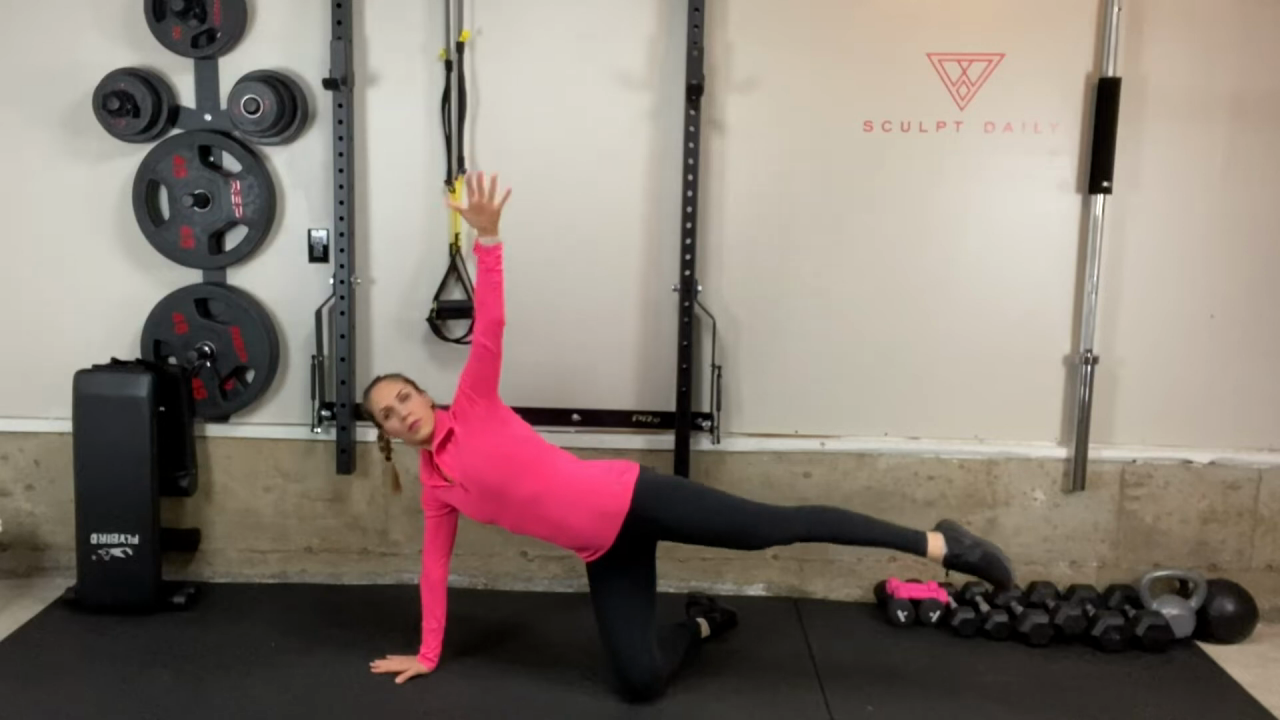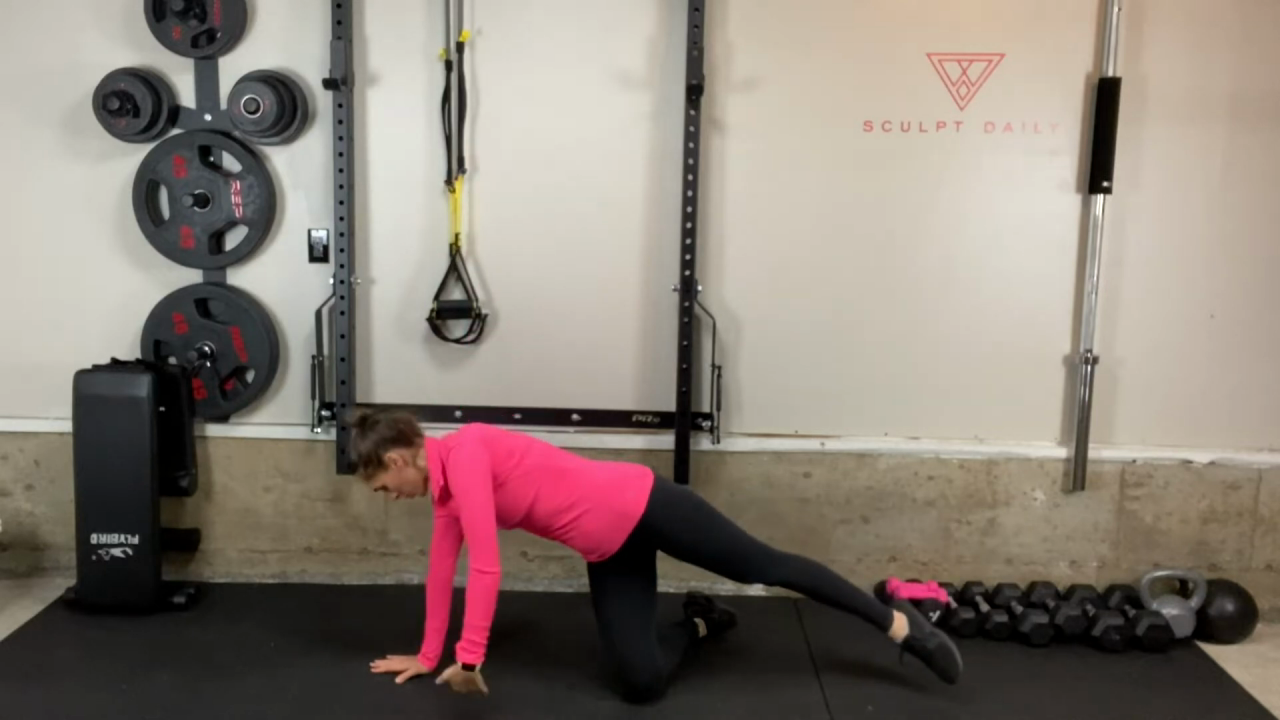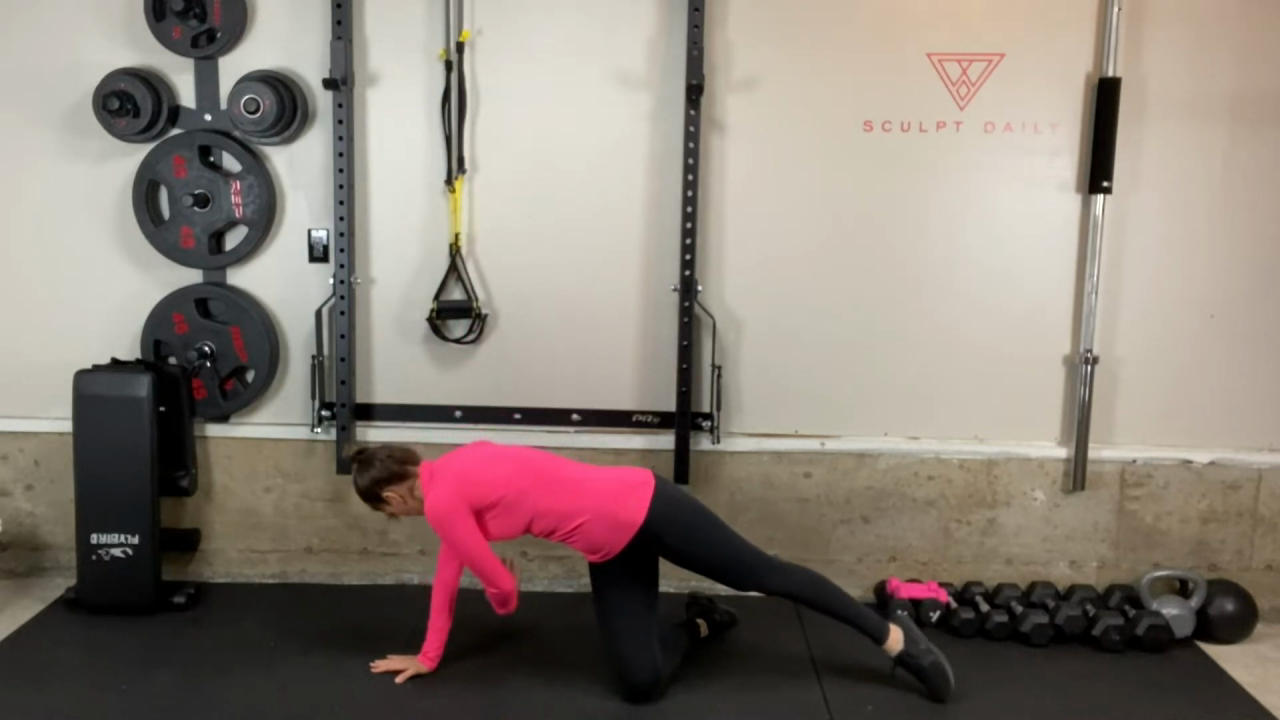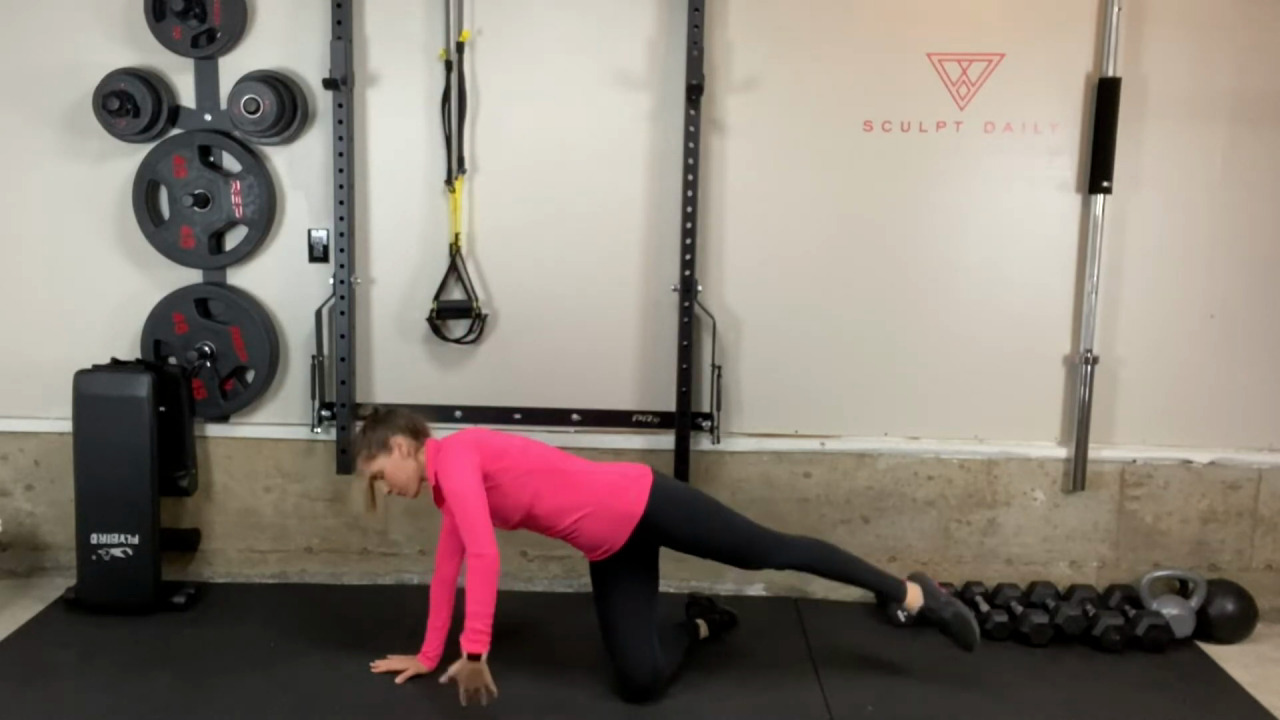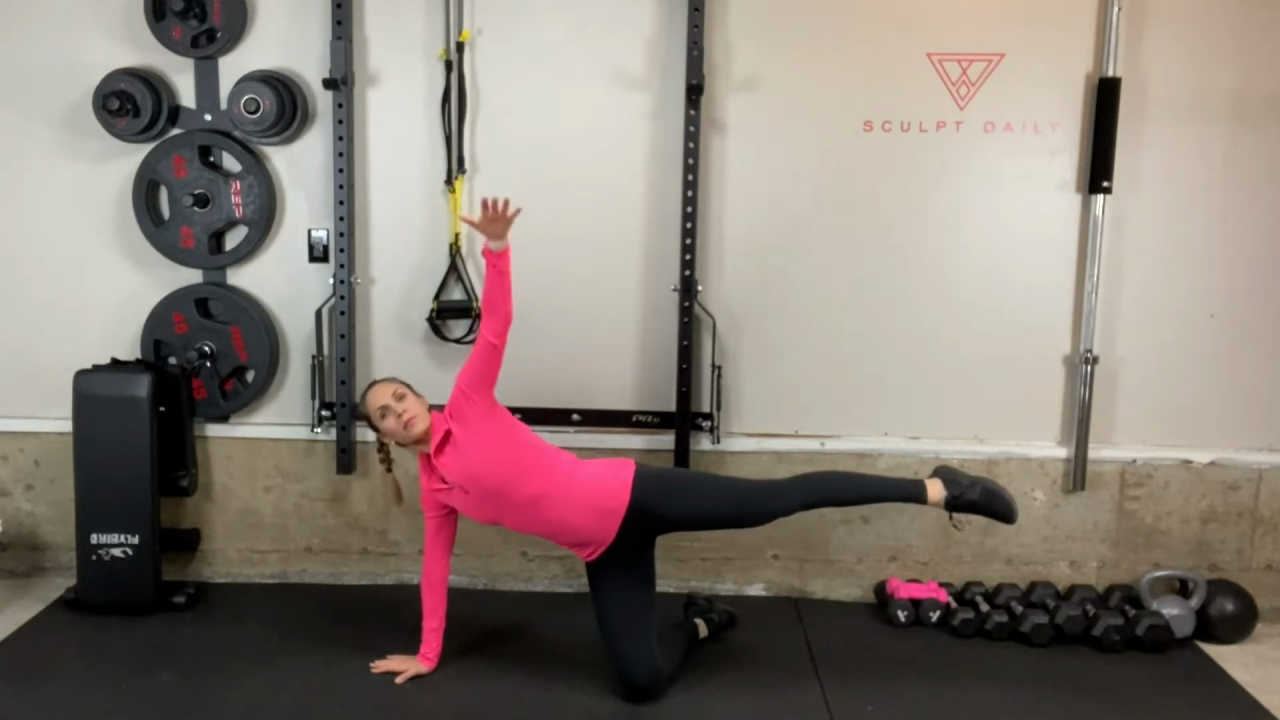
dt=1s
person 1, frame 1
left shoulder: (474, 406)
right shoulder: (435, 483)
left elbow: (491, 327)
right elbow: (435, 567)
left wrist: (487, 236)
right wrist: (427, 651)
left hip: (630, 498)
right hip: (603, 547)
left knee: (774, 528)
right knee: (639, 682)
left ankle: (938, 544)
right ankle: (698, 624)
person 1, frame 2
left shoulder: (464, 453)
right shoulder: (444, 489)
left elbow: (487, 569)
right elbow: (442, 568)
left wrist: (471, 659)
right wrist: (428, 656)
left hip: (638, 505)
right hip: (607, 551)
left knee: (766, 567)
right knee: (641, 683)
left ankle: (898, 624)
right ankle: (696, 623)
person 1, frame 3
left shoulder: (442, 502)
right shoulder: (454, 474)
left elbow: (499, 585)
right elbow: (448, 573)
left wrist: (507, 604)
right wrist: (428, 656)
left hip: (642, 508)
right hip: (610, 550)
left knee: (764, 575)
right knee: (641, 683)
left ankle: (894, 638)
right ankle: (697, 624)
person 1, frame 4
left shoulder: (455, 451)
right shoulder: (447, 494)
left elbow: (485, 555)
right elbow: (447, 569)
left wrist: (475, 654)
right wrist: (428, 654)
left hip: (640, 502)
right hip: (611, 549)
left knee: (774, 551)
right knee: (641, 681)
left ankle: (913, 595)
right ankle: (698, 624)
person 1, frame 5
left shoulder: (467, 405)
right shoulder: (432, 486)
left elbow: (496, 322)
right elbow: (437, 565)
left wrist: (495, 245)
right wrist: (427, 653)
left hip: (627, 497)
right hip: (602, 550)
left knee: (780, 499)
right knee: (641, 682)
left ankle: (937, 489)
right ankle: (699, 623)
